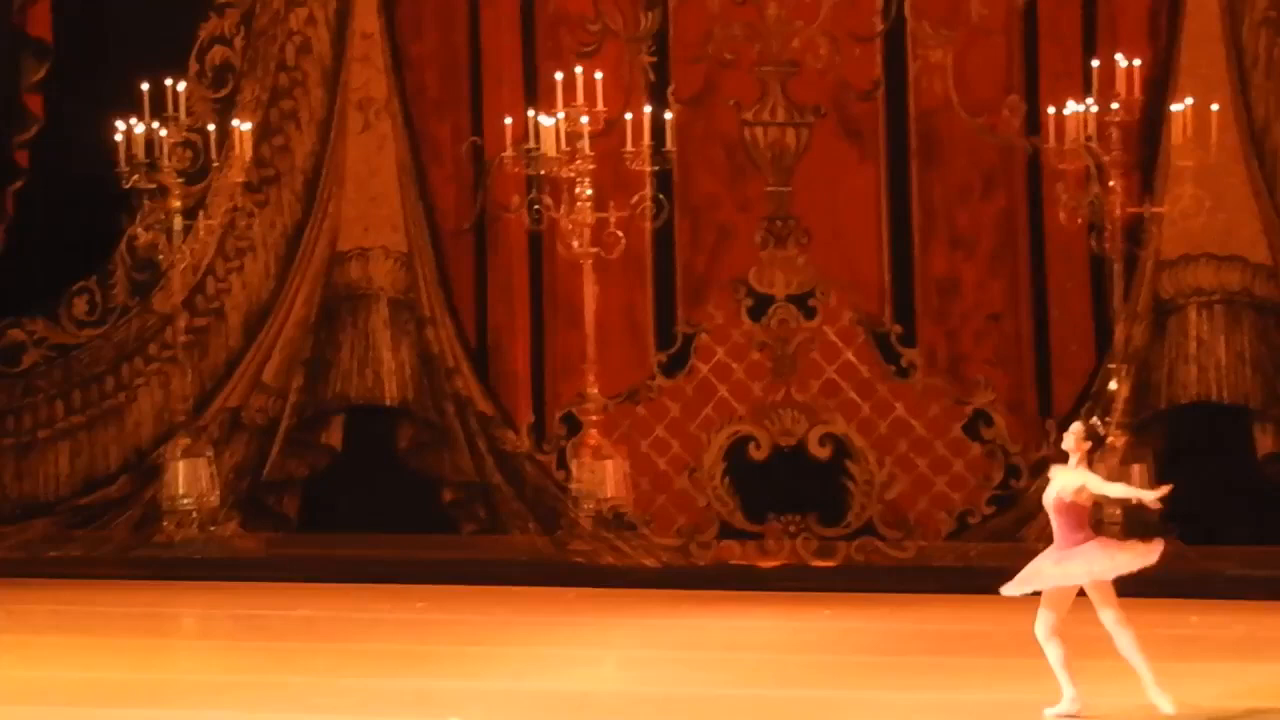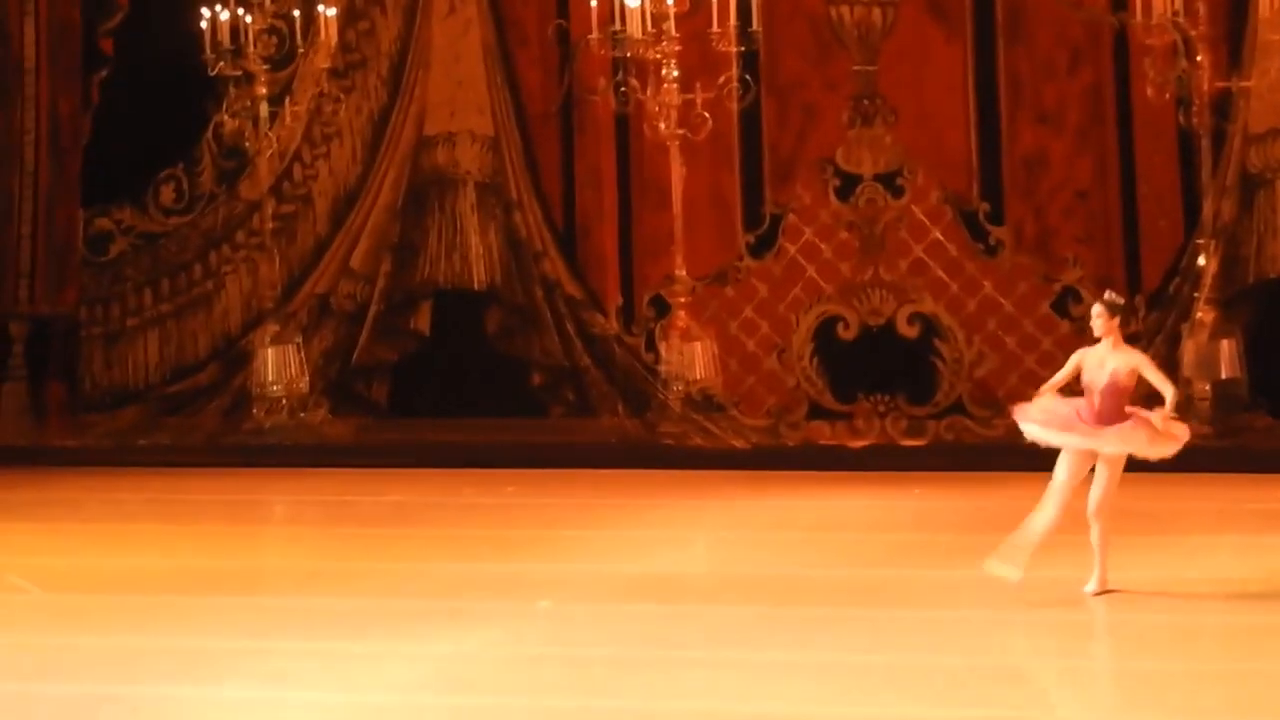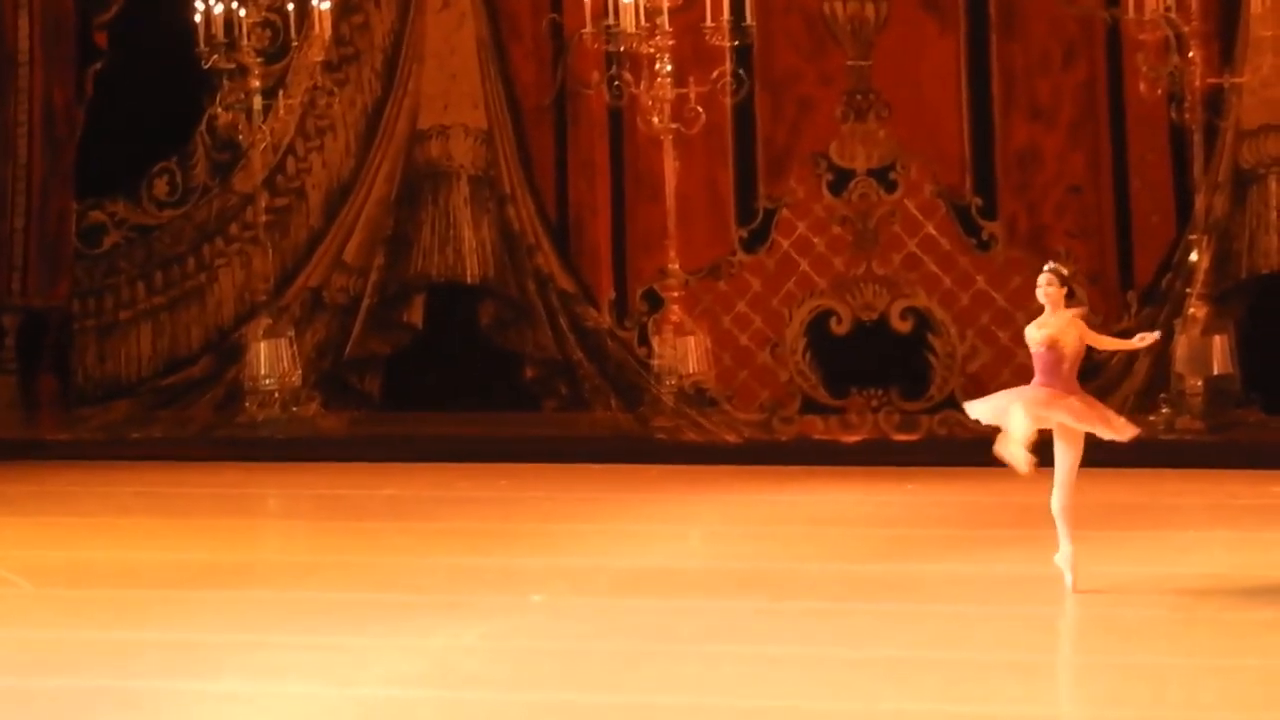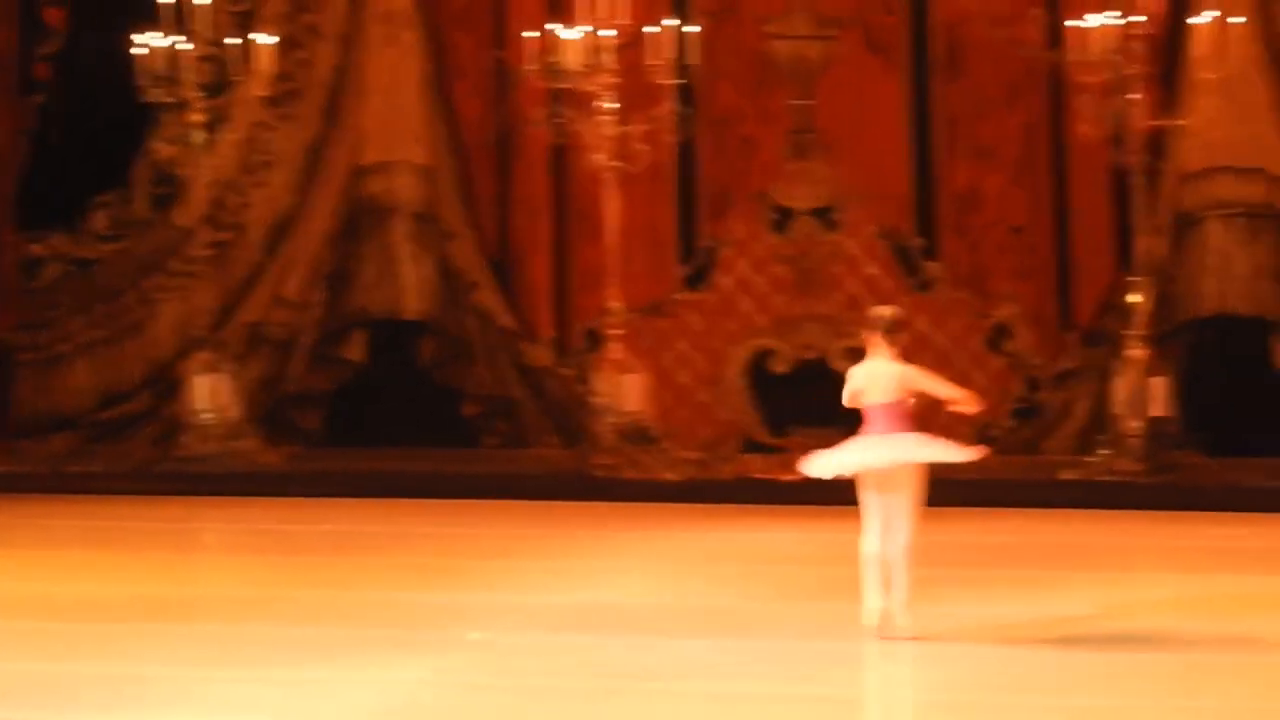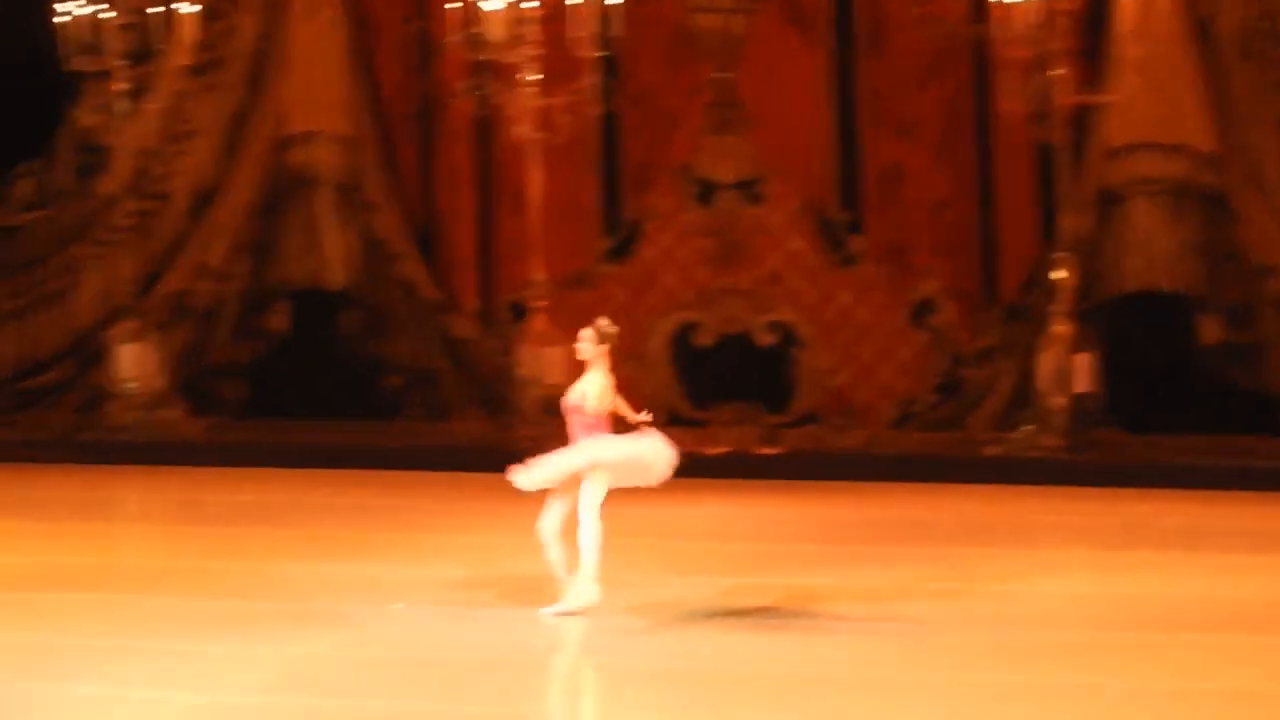
dt=1s
person 1, frame 1
left shoulder: (1084, 477)
right shoulder: (1060, 473)
left elbow: (1112, 487)
left wrist: (1144, 494)
left hip: (1087, 556)
right hip: (1064, 559)
left knee: (1116, 625)
right knee: (1044, 629)
left ankle: (1153, 688)
right ankle: (1070, 698)
person 1, frame 2
left shoulder: (1135, 358)
right shoulder: (1084, 355)
left elbow: (1169, 390)
right elbow: (1053, 383)
left wrist: (1166, 410)
right wrist: (1042, 402)
left hip: (1116, 435)
right hip: (1083, 429)
left knee: (1097, 508)
right knee: (1057, 495)
left ankle: (1100, 575)
right ankle: (1017, 554)
person 1, frame 3
left shoulder: (1077, 325)
right shoulder: (1037, 327)
left elbow: (1100, 342)
right elbow: (1037, 339)
left wrist: (1138, 342)
right wrist: (1057, 321)
left hip: (1072, 405)
right hip: (1042, 399)
left knee: (1064, 484)
left ankle: (1066, 550)
person 1, frame 4
left shoulder: (855, 373)
right shoulder: (905, 371)
left elbow: (848, 400)
right elbow: (960, 395)
right wrist: (968, 402)
left hip: (873, 451)
right hip: (898, 448)
left knee: (873, 529)
right knee: (904, 527)
left ankle: (877, 602)
right ankle: (897, 608)
person 1, frame 5
left shoulder: (597, 380)
right shoulder: (598, 378)
left elbow: (599, 406)
right elbow: (618, 403)
right wrist: (633, 415)
left hip: (599, 453)
right hip: (580, 458)
left knee: (587, 512)
right knee: (547, 526)
left ankle: (587, 586)
right ankle: (572, 596)
